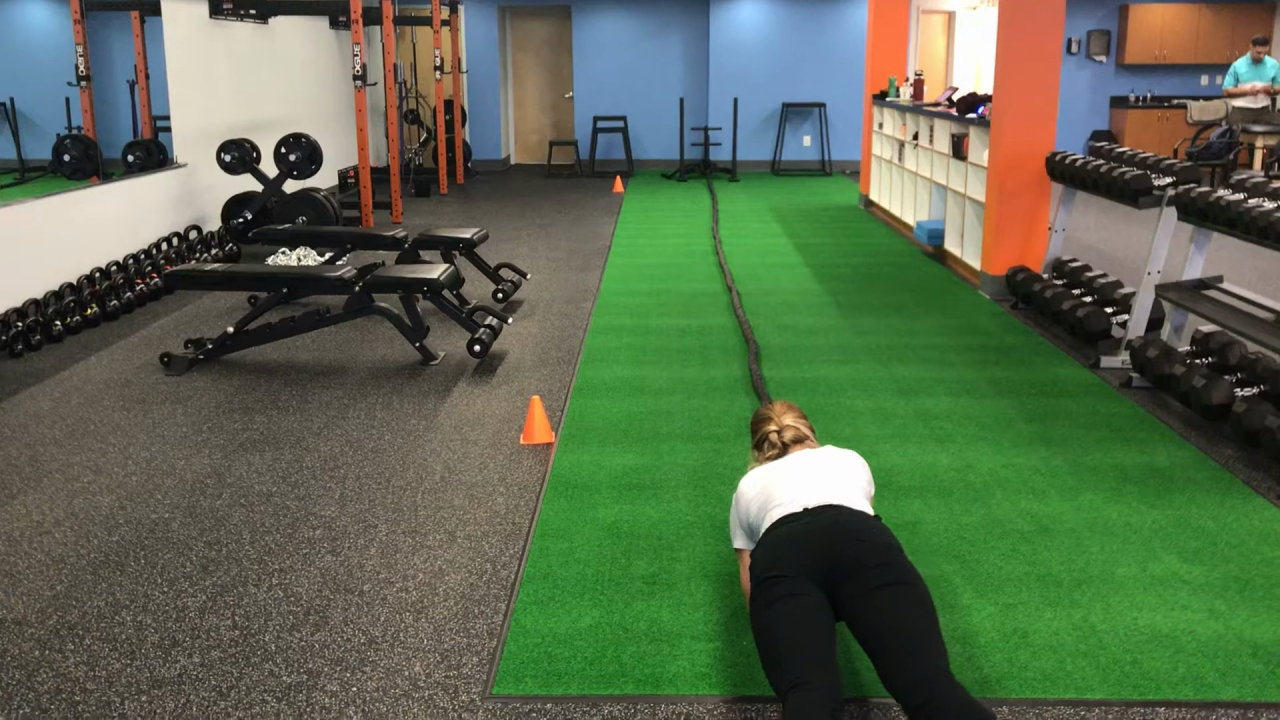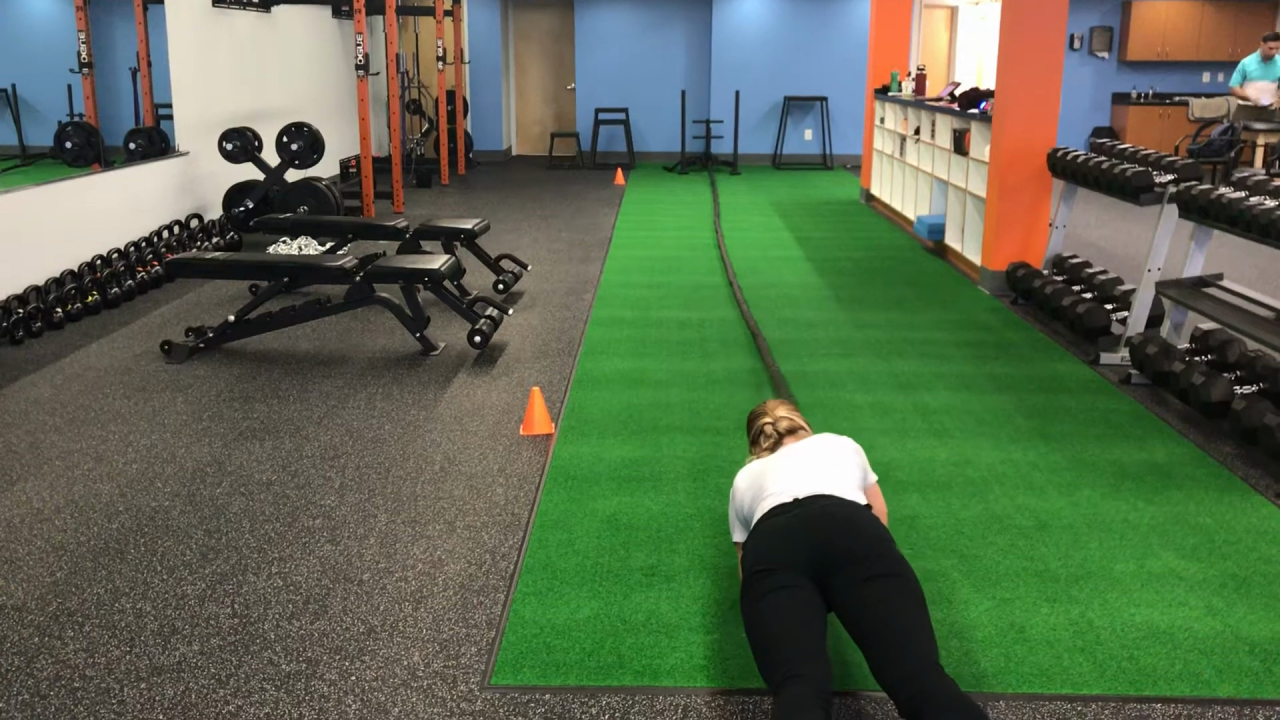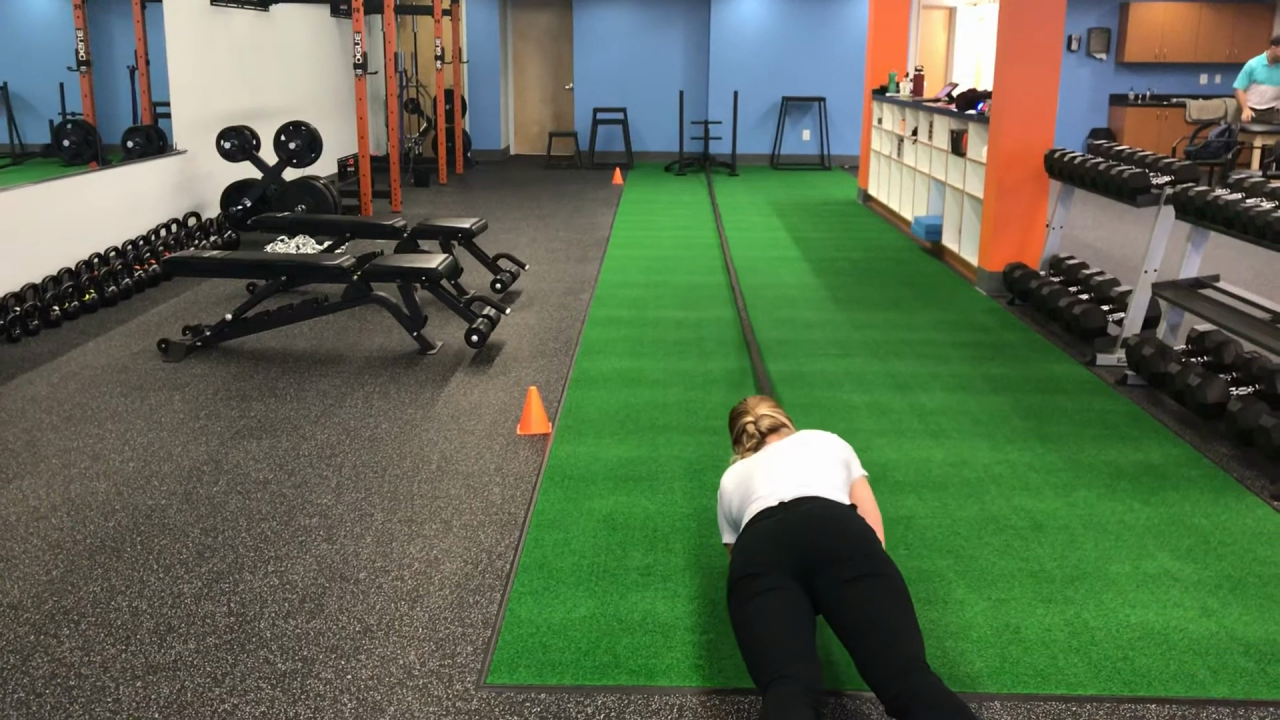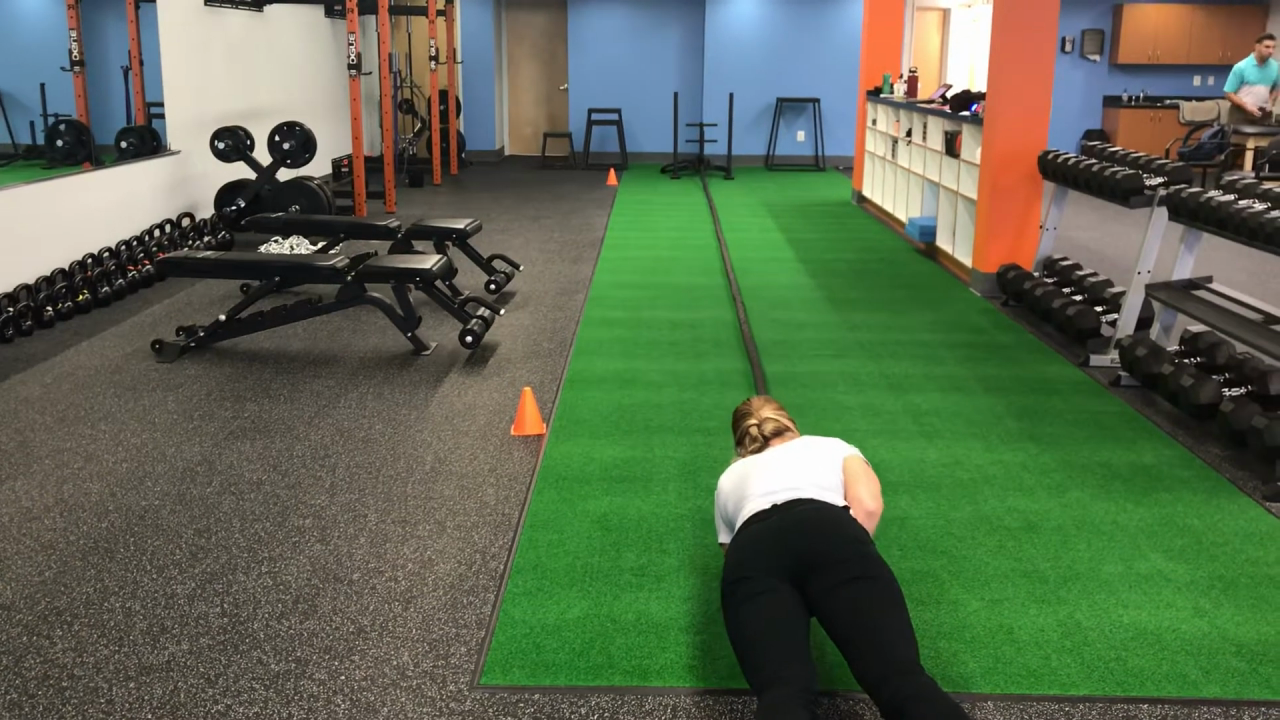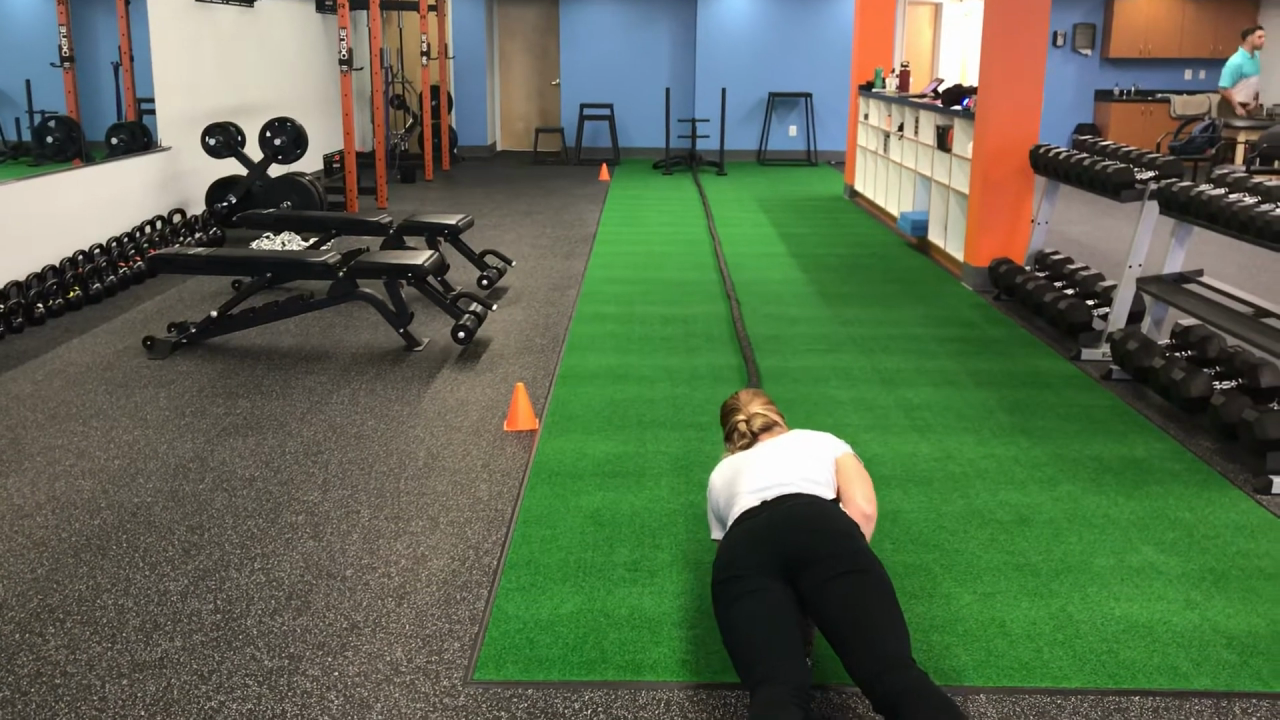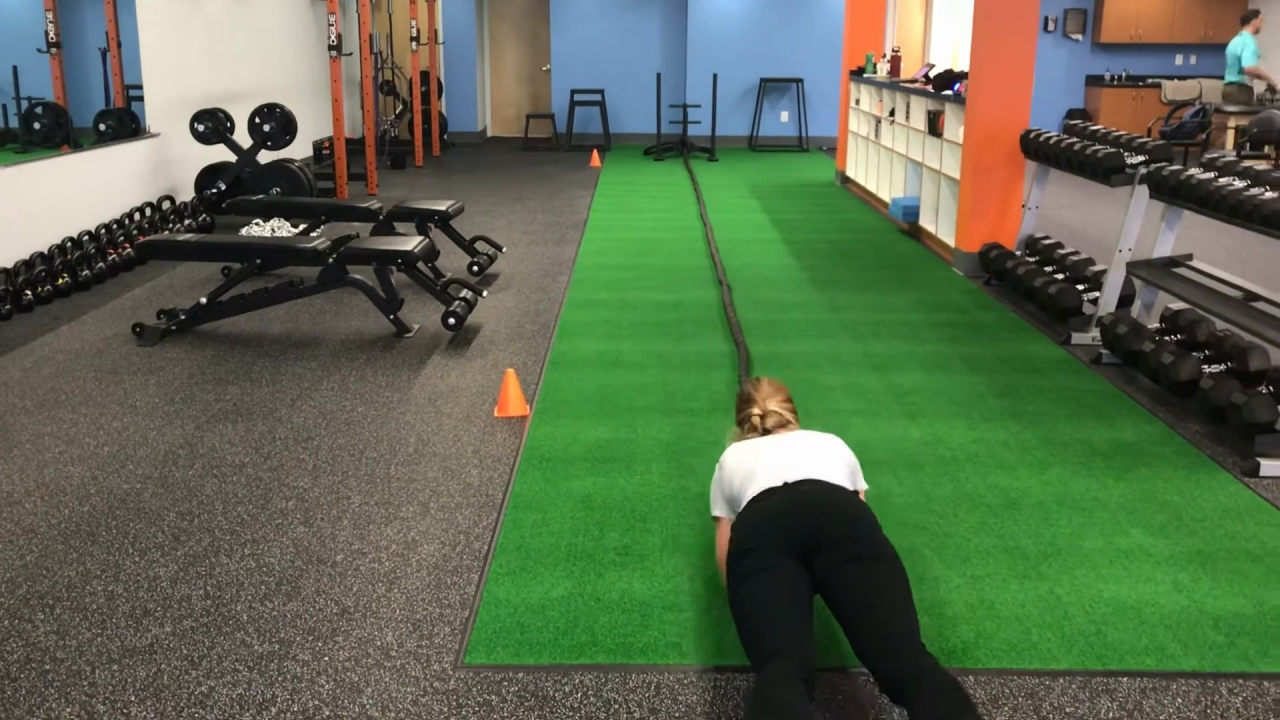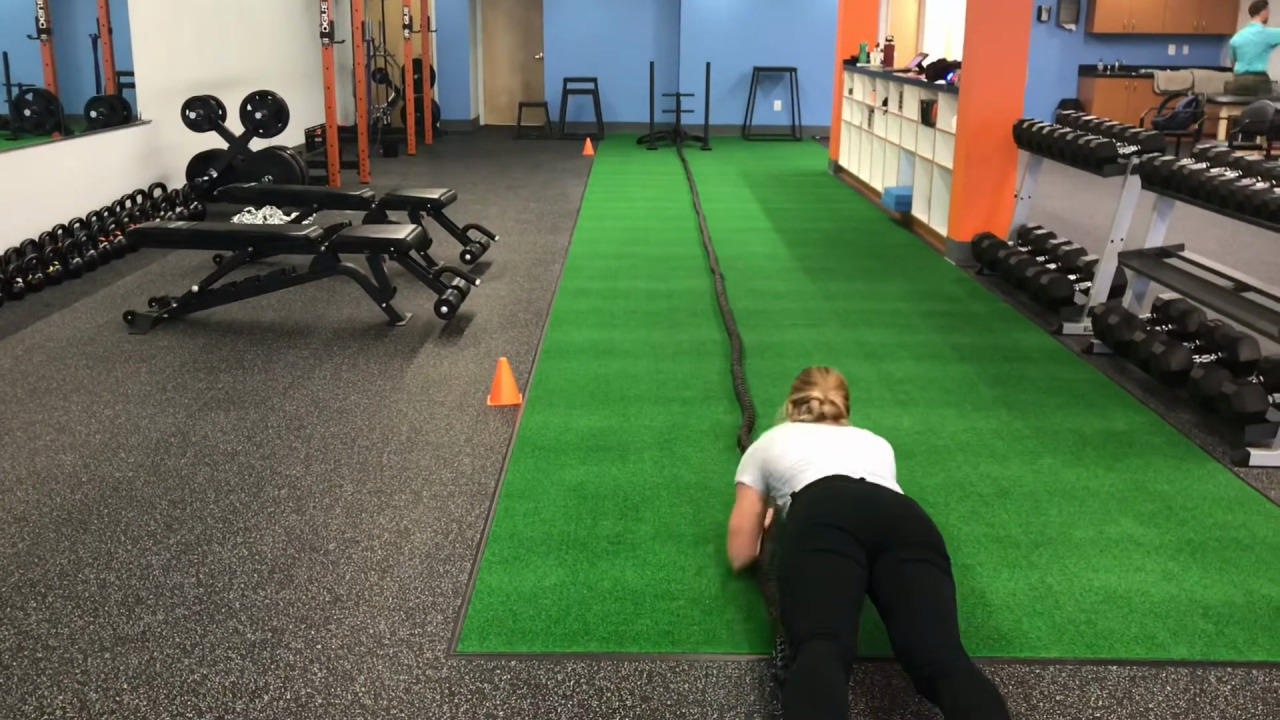
dt=0.4s
person 1, frame 1
left shoulder: (748, 485)
right shoulder: (848, 458)
left elbow: (751, 585)
left hip: (781, 559)
right hip: (862, 543)
right knee: (931, 684)
person 1, frame 2
left shoulder: (745, 477)
right shoulder: (842, 444)
left elbow: (746, 560)
right elbow: (879, 518)
left hip: (773, 548)
right hip: (851, 533)
left knee: (800, 691)
right knee: (920, 677)
person 1, frame 3
left shoulder: (731, 478)
right shoulder: (827, 441)
right elbow: (874, 534)
left hip: (760, 552)
right hip: (838, 534)
left knee: (789, 692)
right knee: (908, 678)
person 1, frame 4
left shoulder: (730, 478)
right shoulder: (833, 447)
right elbow: (868, 504)
left hip: (753, 554)
right hip: (831, 536)
left knee: (784, 694)
right knee: (903, 680)
person 1, frame 5
left shoulder: (721, 474)
right shoulder: (824, 441)
right elbow: (862, 507)
right wrist: (830, 602)
left hip: (743, 552)
right hip: (822, 532)
left knee: (778, 693)
right knee: (895, 674)
person 1, frame 6
left shoulder: (731, 457)
right shoulder: (830, 442)
left elbow: (730, 572)
left hip: (762, 529)
right hip: (841, 518)
left knee: (782, 670)
right knee: (905, 658)
person 1, frame 7
left shoulder: (769, 442)
right shoulder: (876, 442)
left elbow: (739, 555)
left wrist: (768, 518)
left hip: (826, 518)
right hip: (907, 523)
left knee: (820, 652)
right knee: (941, 658)
